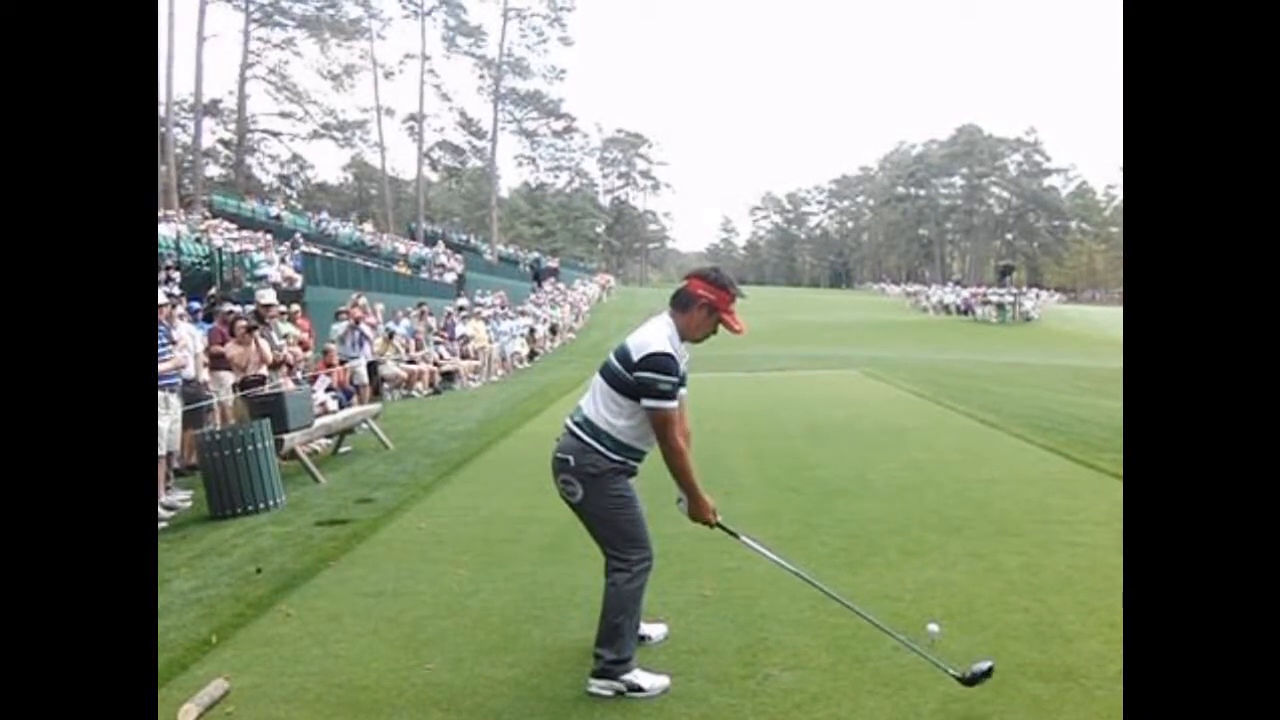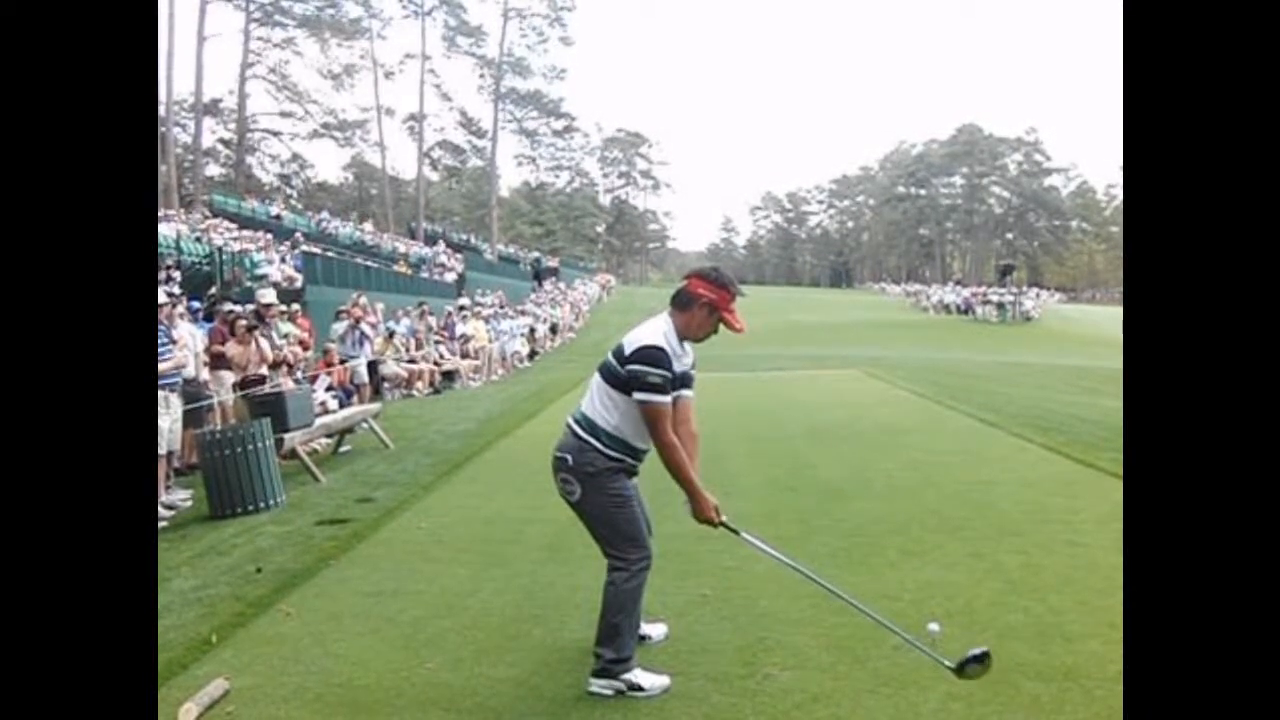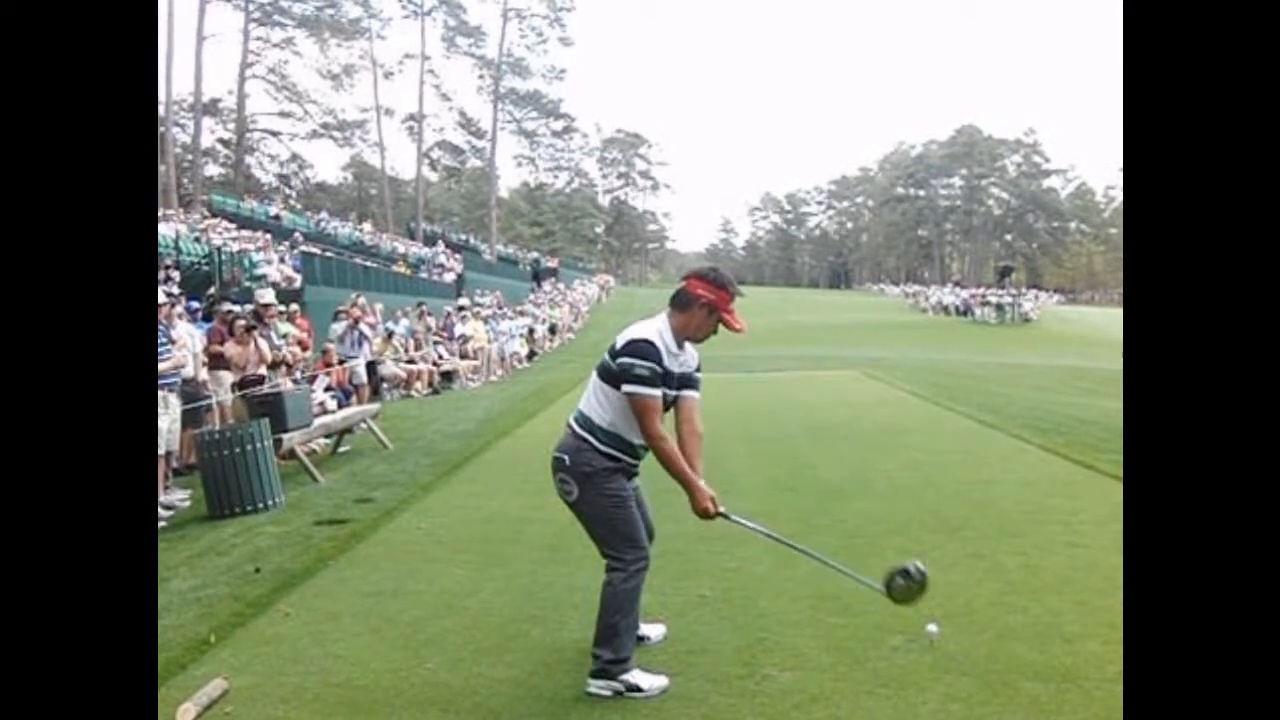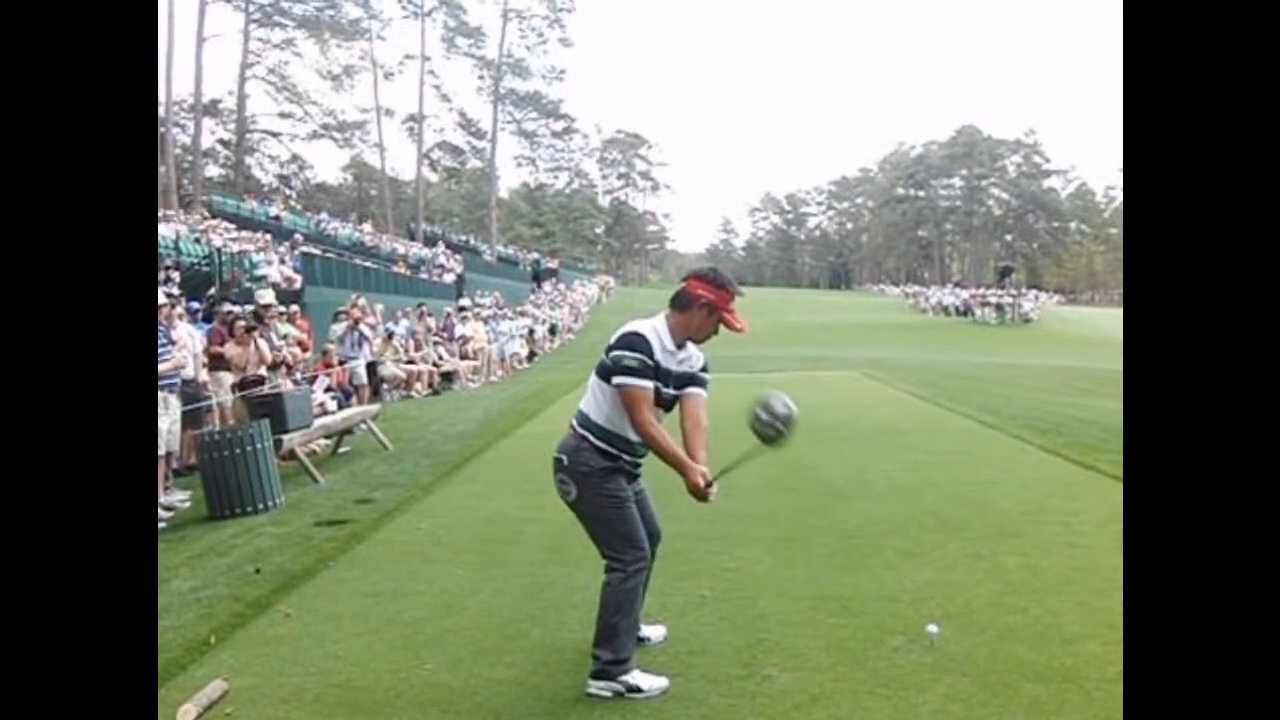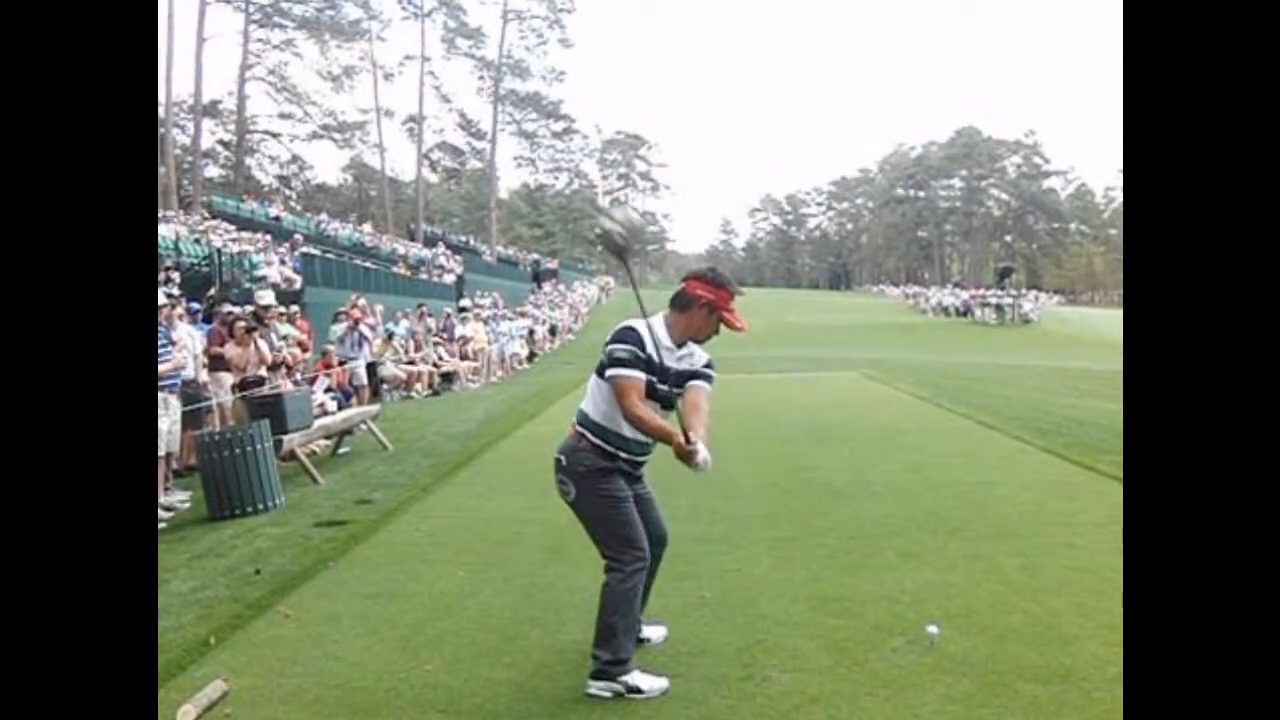
dt=0.5s
person 1, frame 1
left shoulder: (668, 343)
right shoulder: (658, 354)
left elbow: (679, 427)
right elbow: (669, 440)
left wrist: (688, 492)
right wrist: (696, 498)
left hip: (596, 458)
right hip: (591, 464)
left knee: (628, 546)
right knee: (633, 557)
left ankle: (625, 626)
right ankle: (612, 670)
person 1, frame 2
left shoulder: (680, 351)
right shoulder: (652, 350)
left elbow: (684, 425)
right elbow: (663, 437)
left wrist: (696, 489)
right wrist: (697, 496)
left hip: (609, 460)
right hip: (589, 462)
left knee: (636, 540)
right knee: (632, 555)
left ankle: (626, 626)
right ankle: (612, 669)
person 1, frame 3
left shoulder: (686, 356)
right shoulder: (643, 345)
left elbow: (689, 423)
right elbow: (652, 431)
left wrist: (699, 482)
right wrist: (692, 488)
left hip: (614, 462)
right hip: (588, 462)
left knee: (640, 539)
right knee: (630, 555)
left ankle: (624, 626)
right ankle: (610, 670)
person 1, frame 4
left shoulder: (693, 360)
right shoulder: (637, 340)
left elbow: (695, 417)
right elbow: (641, 420)
left wrist: (700, 468)
right wrist: (685, 469)
left hip: (620, 464)
right hip: (590, 462)
left knee: (647, 539)
right knee: (630, 555)
left ankle: (626, 626)
right ankle: (611, 670)
person 1, frame 5
left shoulder: (698, 360)
right shoulder: (633, 337)
left elbow: (697, 405)
right elbow: (631, 407)
left wrist: (696, 442)
right wrist: (675, 438)
left hip: (626, 465)
right hip: (591, 462)
left knee: (653, 540)
right knee: (630, 556)
left ankle: (627, 626)
right ankle: (610, 671)
person 2, frame 1
left shoulder: (164, 328)
right shoulder: (160, 330)
left elbow: (178, 347)
right wrist: (172, 364)
left hip: (172, 394)
right hip: (160, 397)
left knee: (171, 449)
right knee: (161, 451)
left ankle: (165, 491)
right ankle: (160, 498)
person 2, frame 2
left shoulder: (165, 329)
right shoulder: (160, 331)
left elbow: (178, 346)
right wrist: (172, 364)
left hip: (172, 395)
right hip: (161, 397)
left knee: (172, 449)
right knee: (161, 450)
left ankle: (166, 491)
right ankle: (160, 497)
person 2, frame 3
left shoulder: (164, 329)
right shoulder: (159, 331)
right wrist: (171, 364)
left hip: (171, 394)
right hip: (160, 397)
left knee: (171, 448)
right knee: (160, 450)
left ankle: (164, 491)
right ankle: (160, 497)
person 2, frame 4
left shoulder: (165, 329)
right shoulder: (161, 331)
left wrist: (177, 352)
right wrist: (172, 364)
left hip: (171, 395)
right hip: (160, 398)
left knee: (171, 449)
right knee: (161, 451)
left ankle: (165, 491)
right ankle: (160, 497)
person 2, frame 5
left shoulder: (165, 330)
right shoulder: (160, 331)
left wrist: (177, 351)
right wrist: (172, 365)
left hip: (171, 395)
right hip: (160, 398)
left knee: (171, 449)
right knee: (160, 451)
left ankle: (165, 491)
right ankle: (160, 498)
